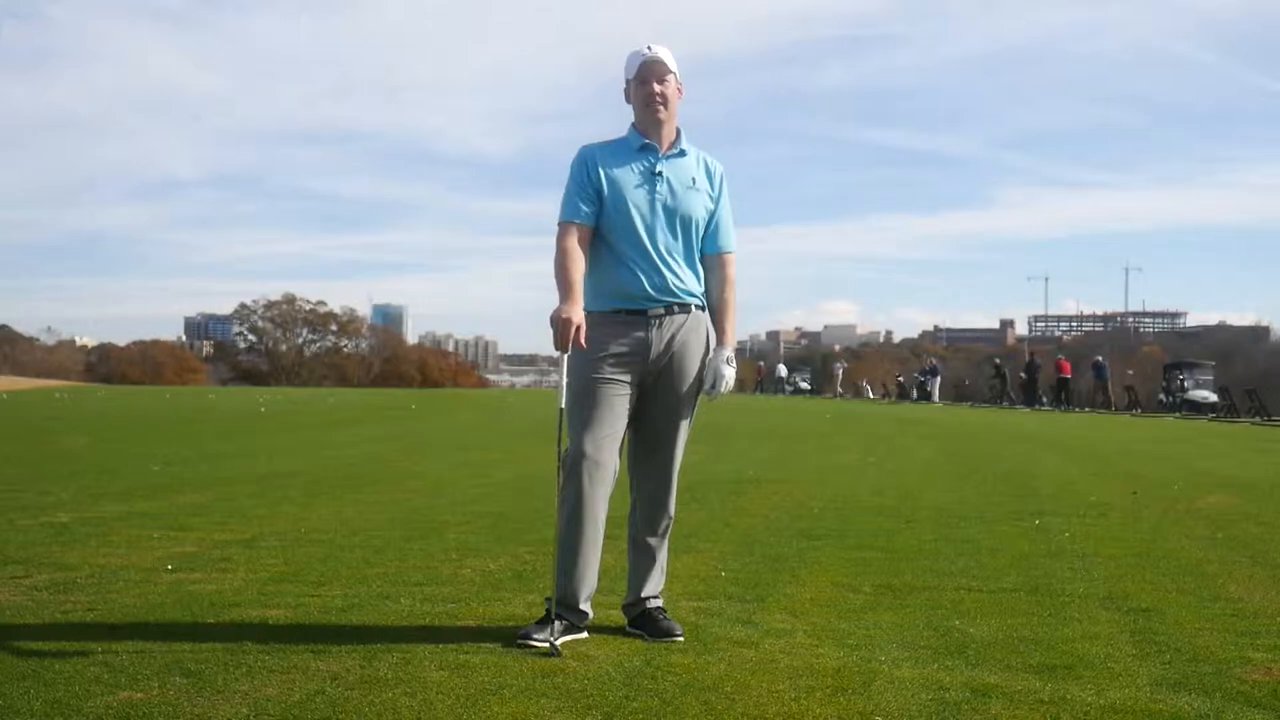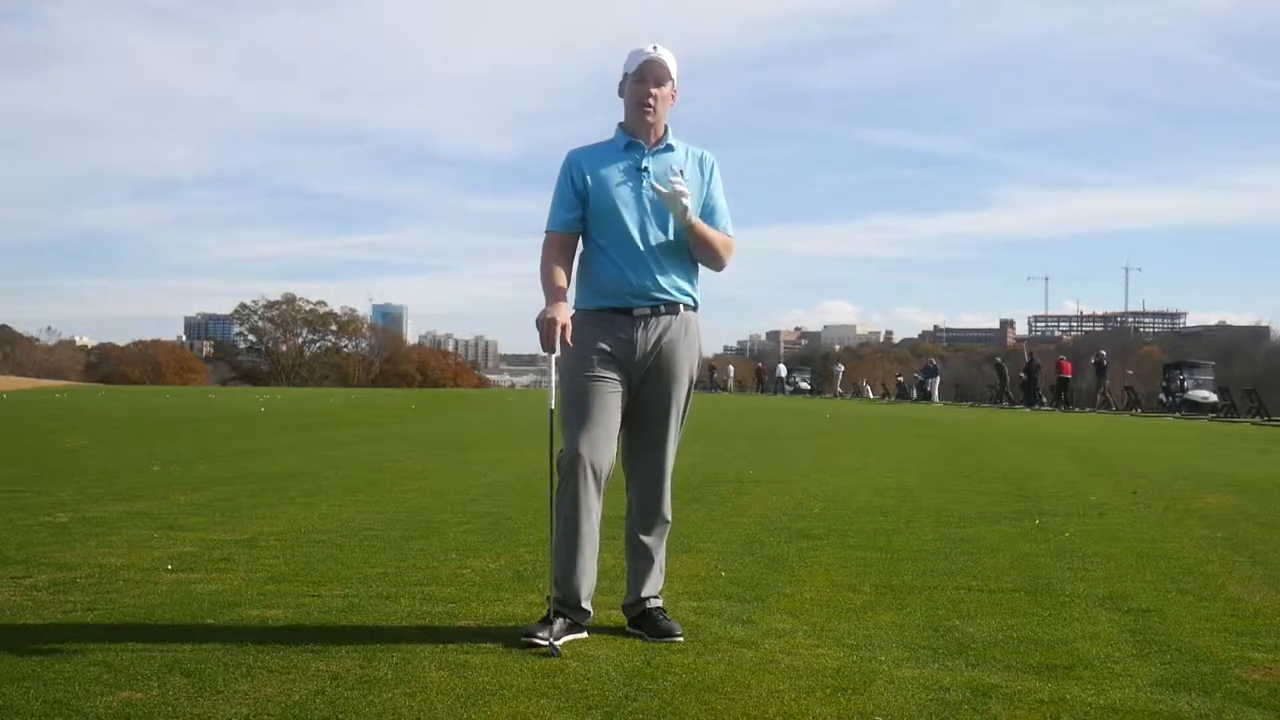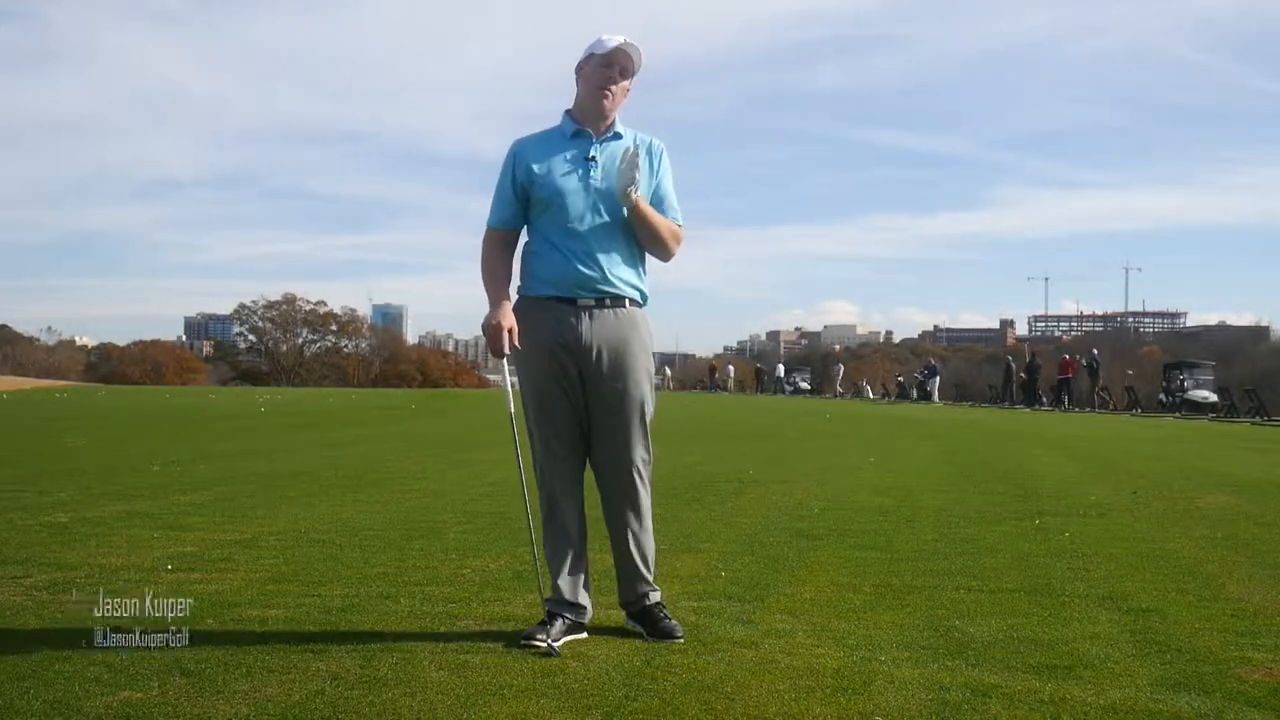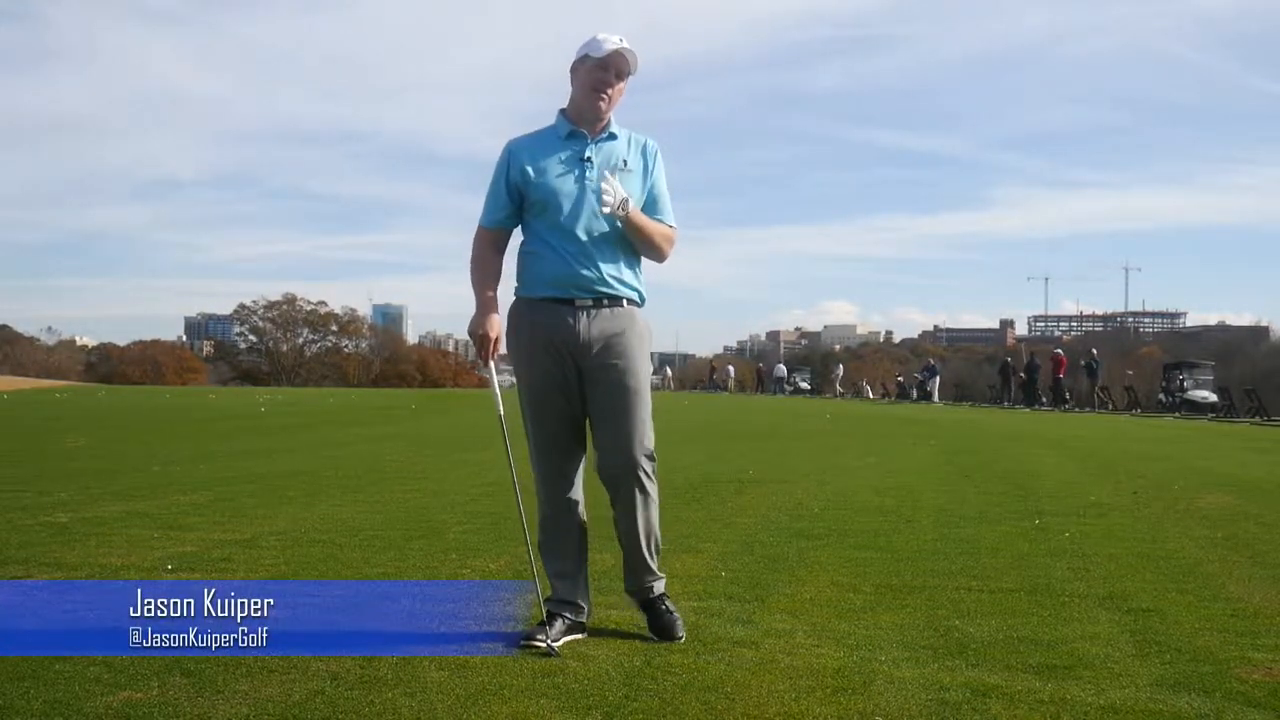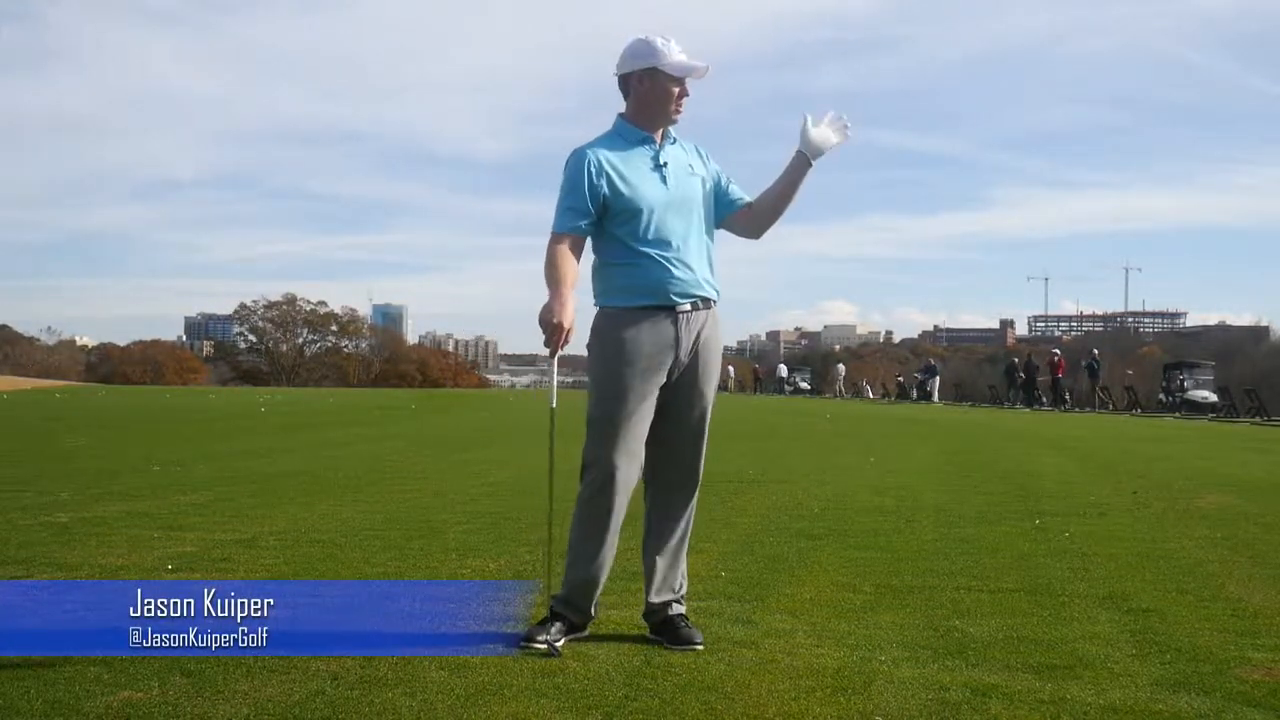
dt=1s
person 1, frame 1
left shoulder: (709, 171)
right shoulder: (595, 160)
left elbow: (721, 265)
right elbow: (573, 237)
left wrist: (725, 347)
right wrist: (570, 301)
left hip: (682, 332)
right hip: (609, 331)
left knee: (659, 477)
right knee: (588, 462)
left ankle: (646, 601)
right ankle: (570, 607)
person 1, frame 2
left shoulder: (700, 165)
right shoulder: (582, 162)
left elbow: (721, 257)
right elbow: (559, 243)
left wrist: (688, 217)
right wrist: (555, 299)
left hip: (671, 329)
right hip: (597, 329)
left knee: (653, 474)
right knee: (583, 460)
left ankle: (645, 601)
right ankle: (570, 606)
person 1, frame 3
left shoulder: (648, 153)
right shoulder: (528, 152)
left elbow: (668, 247)
right elbow: (499, 237)
left wrist: (633, 198)
right wrist: (500, 303)
left hip: (621, 321)
right hip: (545, 320)
left knee: (627, 464)
right knee: (558, 470)
left ankle: (641, 595)
right ankle: (567, 605)
person 1, frame 4
left shoulder: (643, 153)
right shoulder: (522, 152)
left elbow: (663, 246)
right elbow: (491, 237)
left wrist: (624, 211)
right wrist: (486, 306)
left hip: (617, 321)
right hip: (541, 320)
left knee: (629, 461)
right knee: (555, 470)
left ankle: (647, 584)
right ankle: (568, 604)
person 1, frame 5
left shoulder: (695, 157)
right shoulder: (593, 159)
left elbow: (750, 221)
right elbow: (564, 243)
left wrist: (804, 158)
right wrist: (561, 299)
left hip: (699, 326)
right hip: (631, 328)
left knee: (678, 477)
right knee: (611, 468)
left ankle: (666, 603)
right ankle: (572, 606)
